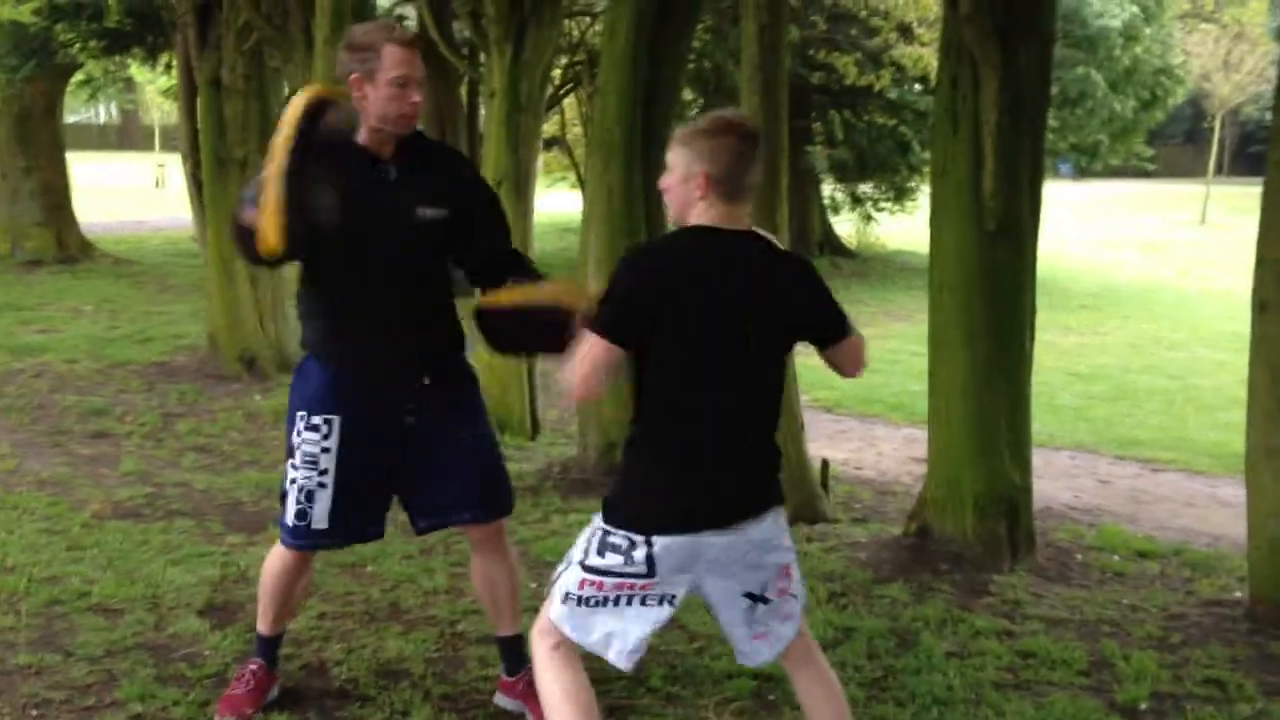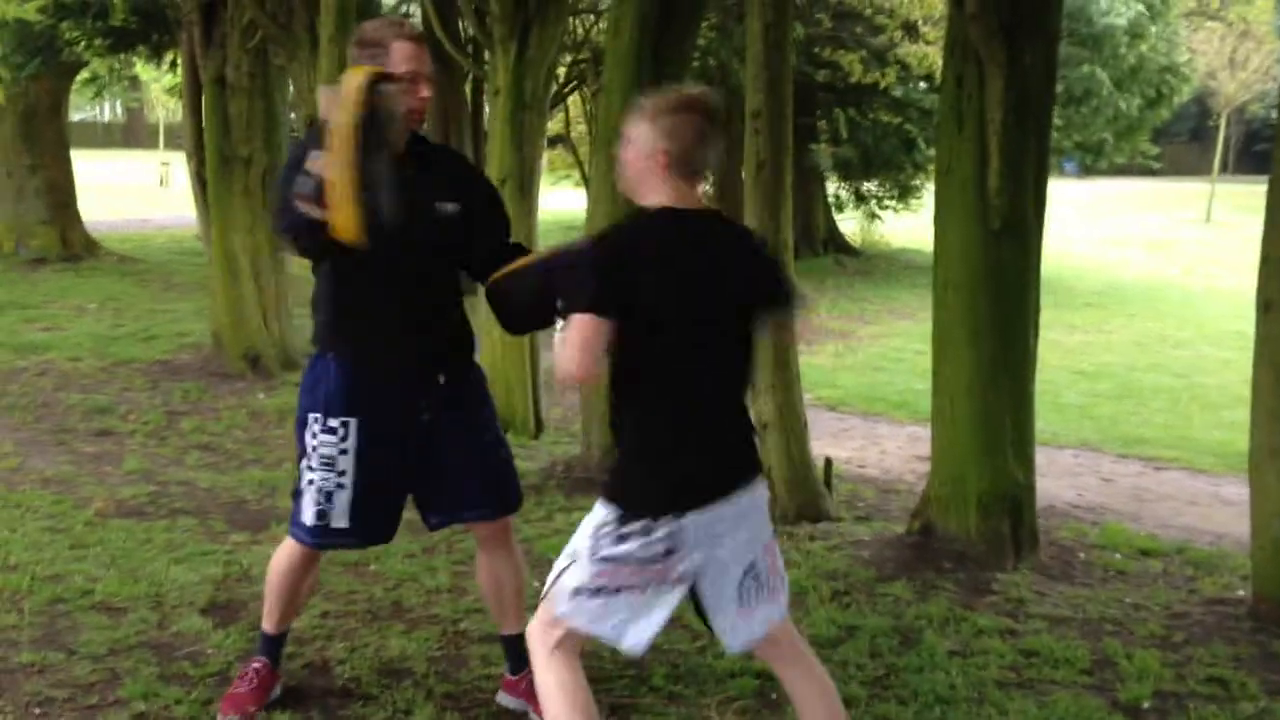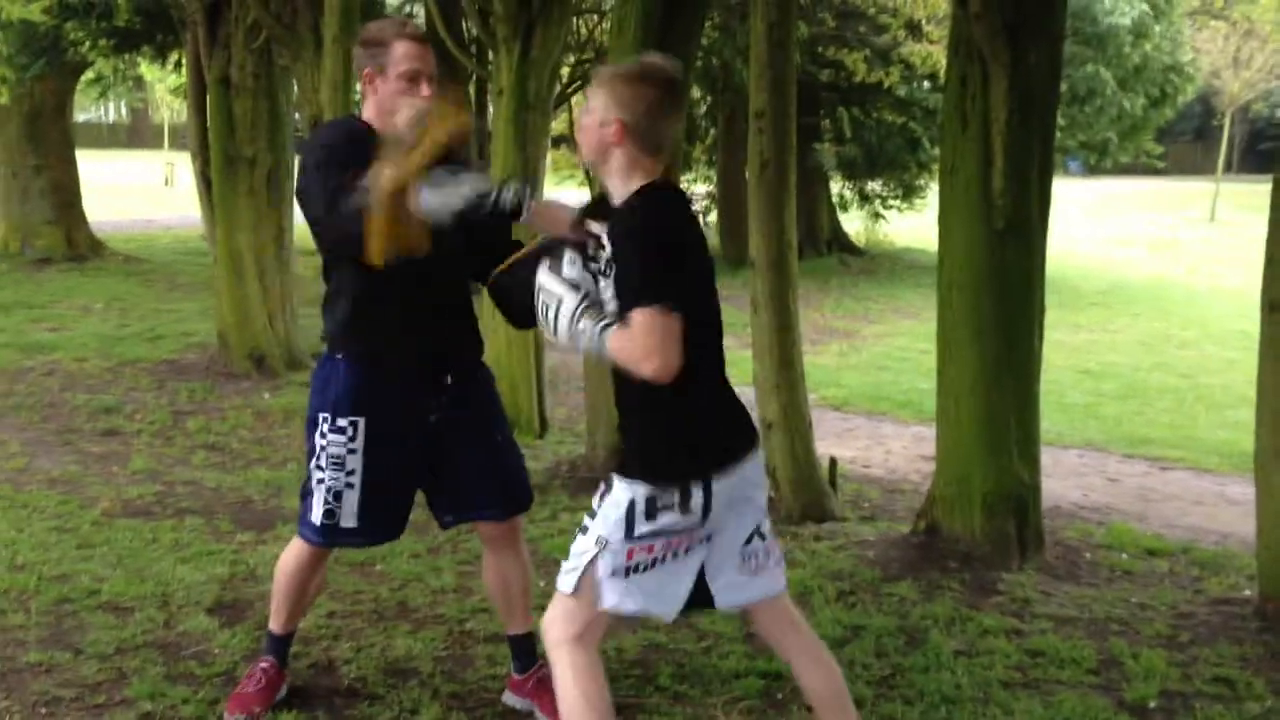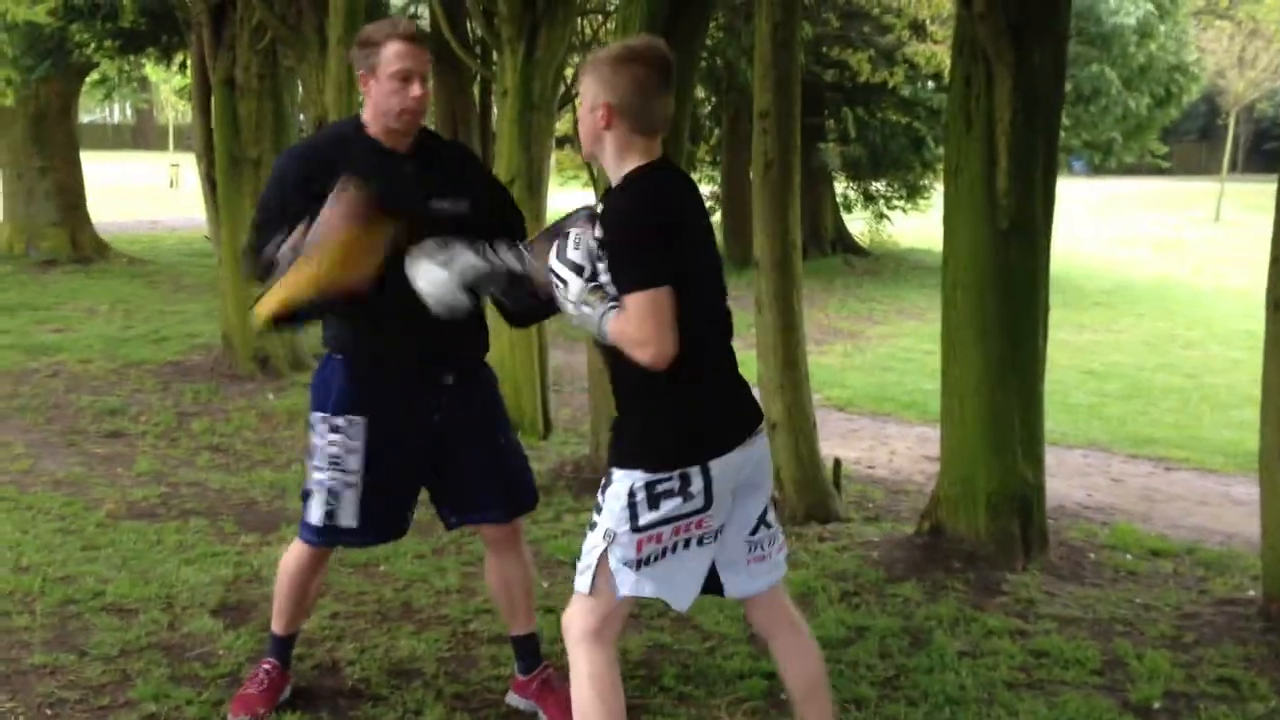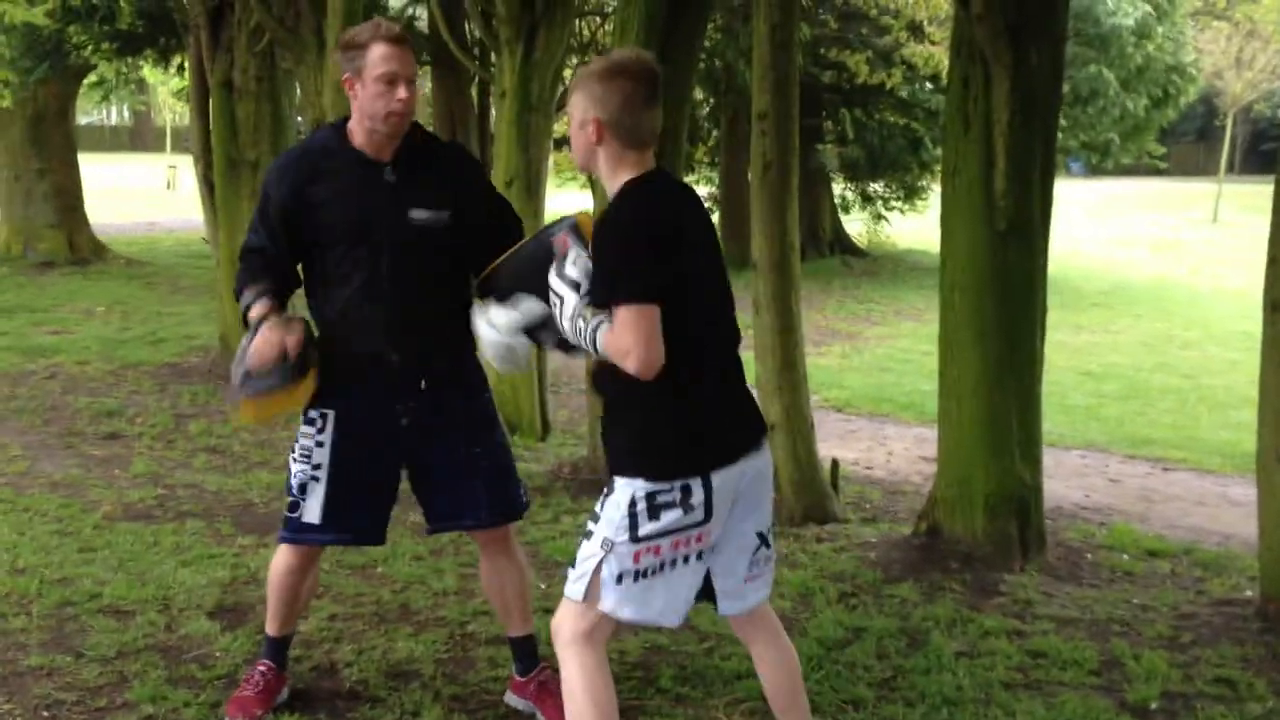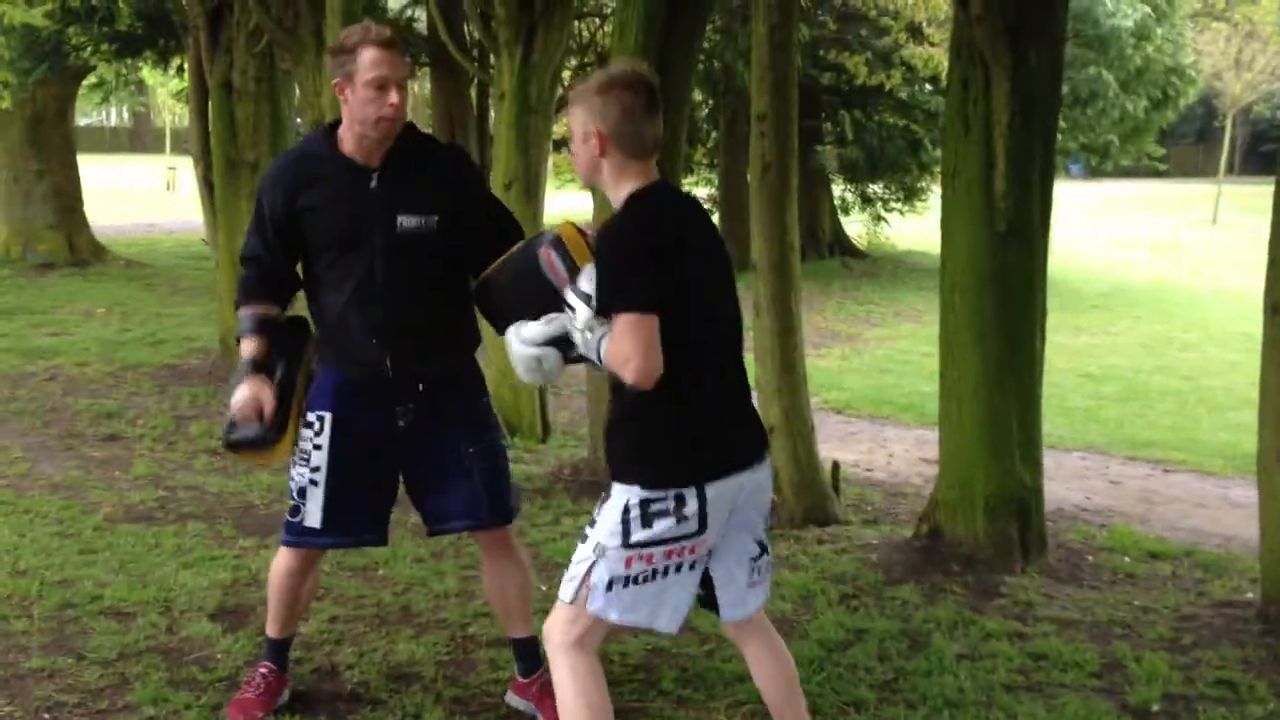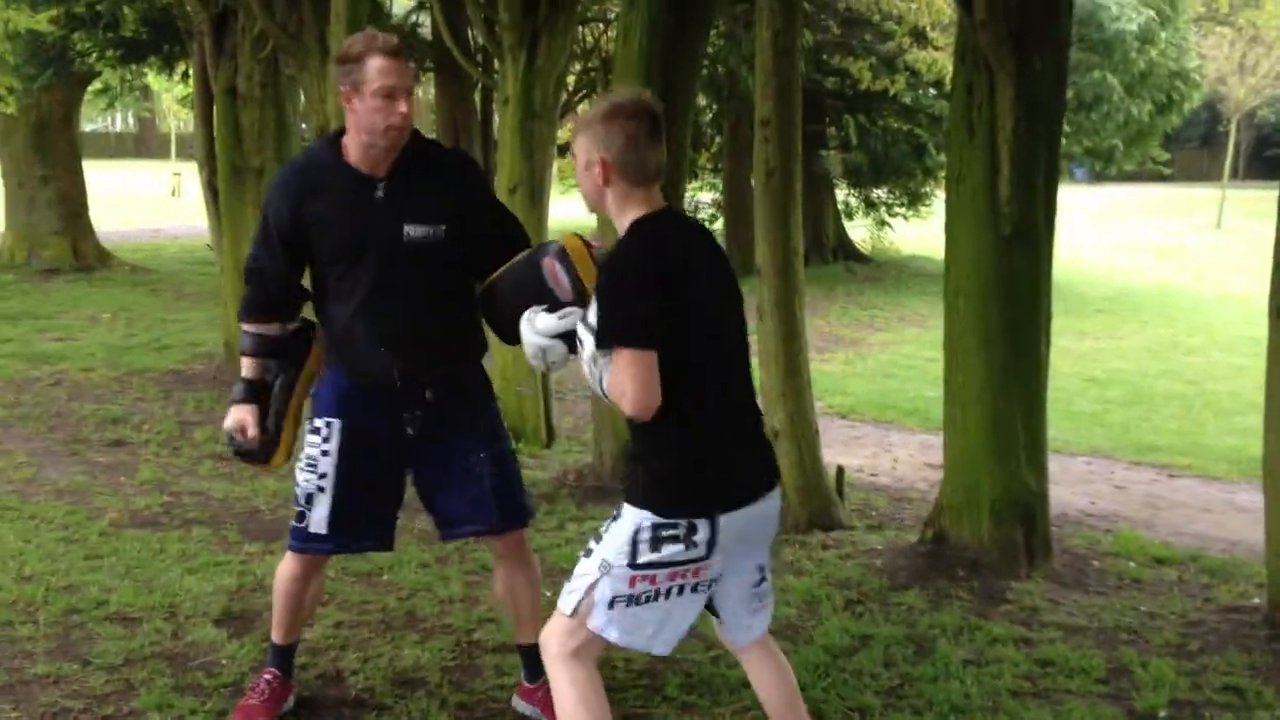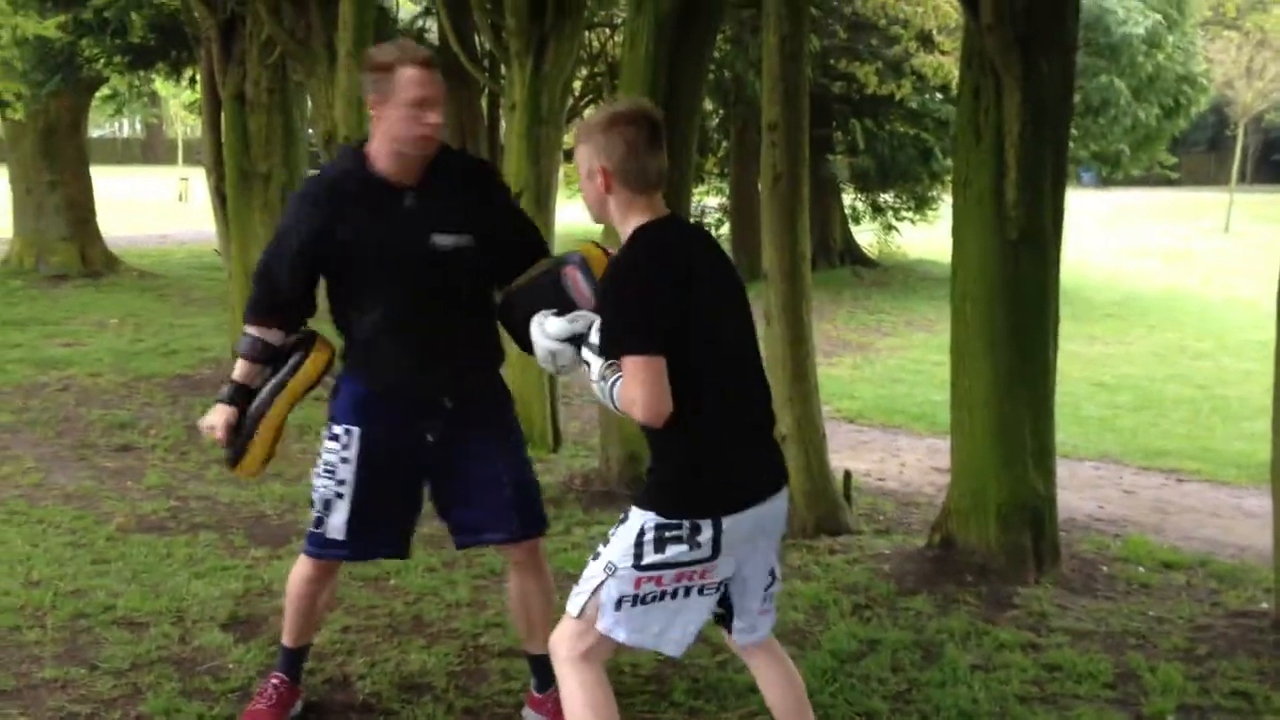
dt=0.1s
person 1, frame 1
left shoulder: (444, 169)
left elbow: (496, 263)
right elbow: (257, 243)
left hip: (436, 380)
right hip: (342, 382)
left knee: (487, 527)
right knee: (301, 537)
person 1, frame 2
left shoulder: (448, 170)
right shoulder: (324, 153)
left elbow: (494, 259)
right elbow: (309, 234)
left hip: (447, 378)
right hip: (353, 380)
left knee: (493, 524)
right knee: (311, 535)
person 1, frame 3
right shoulder: (333, 151)
left elbow: (493, 257)
right elbow: (349, 230)
left hip: (455, 376)
right hip: (363, 379)
left knee: (500, 524)
right knee: (319, 534)
person 1, frame 4
left shoulder: (453, 163)
right shoulder: (321, 158)
right elbow: (267, 247)
left hip: (457, 377)
right hip: (363, 379)
left knee: (502, 525)
right knee: (320, 535)
person 1, frame 5
left shoulder: (449, 168)
right shoulder: (304, 169)
left elbow: (503, 254)
right elbow: (261, 263)
right wrist: (269, 322)
left hip: (447, 382)
right hip: (349, 385)
left knee: (493, 529)
right knee: (303, 538)
person 1, frame 6
left shoulder: (445, 170)
right shoulder: (297, 175)
left elbow: (501, 256)
right elbow: (263, 273)
right wrist: (255, 369)
left hip: (445, 384)
right hip: (348, 386)
left knee: (493, 530)
right knee: (304, 541)
person 1, frame 7
left shoulder: (453, 178)
right shoulder: (304, 185)
left elbow: (507, 263)
right elbow: (270, 291)
right wrist: (250, 390)
left hip: (454, 391)
right hip: (354, 390)
left knee: (506, 538)
right knee: (309, 545)
person 1, frame 8
left shoulder: (474, 187)
right shoulder: (331, 196)
left elbow: (528, 273)
right elbow: (278, 297)
right wrist: (238, 394)
left hip: (471, 399)
right hip: (374, 399)
left knee: (522, 543)
right knee: (325, 552)
person 2, frame 1
left shoulder: (648, 268)
right shoulder: (788, 273)
left elbow: (582, 385)
right elbow: (851, 361)
left wrist: (615, 335)
left hip: (651, 517)
right hip: (752, 514)
left knee: (552, 639)
right knee: (797, 649)
person 2, frame 2
left shoulder: (618, 248)
right shoulder: (736, 244)
left elbow: (576, 367)
right elbow: (787, 317)
left wrist: (575, 320)
left hip: (651, 500)
right hip: (735, 488)
left knee: (549, 638)
right knee: (781, 644)
person 2, frame 3
left shoulder: (639, 226)
right shoulder: (664, 206)
left elbow: (657, 359)
left wrist: (574, 319)
left hip: (670, 471)
right hip: (729, 455)
left knee: (568, 630)
right knee: (775, 615)
person 2, frame 4
left shoulder: (634, 208)
right shoulder: (671, 188)
left elbow: (652, 343)
left wrist: (578, 297)
left hip: (670, 457)
right hip: (733, 441)
left knee: (588, 628)
right knee: (769, 606)
person 2, frame 5
left shoulder: (624, 223)
right shoulder: (677, 200)
left elbow: (642, 357)
left wrist: (578, 316)
right wrist: (584, 304)
left hip: (676, 472)
right hip: (740, 453)
left knee: (577, 632)
right knee: (752, 617)
person 2, frame 6
left shoulder: (627, 233)
right shoulder: (686, 213)
left elbow: (640, 366)
left wrist: (585, 326)
right wrist: (590, 316)
left hip: (671, 481)
right hip: (742, 464)
left knee: (568, 636)
right knee: (747, 621)
person 2, frame 7
left shoulder: (630, 264)
right shoulder: (695, 240)
left elbow: (639, 399)
left wrist: (592, 359)
right wrist: (583, 328)
left hip: (686, 506)
right hip: (753, 489)
left knee: (565, 647)
right knee: (747, 636)
person 2, frame 8
left shoulder: (631, 270)
right shoulder: (699, 246)
left elbow: (651, 406)
left wrist: (601, 371)
right wrist: (597, 336)
left hip: (692, 507)
right hip: (761, 491)
left knee: (575, 648)
right knee: (753, 639)
